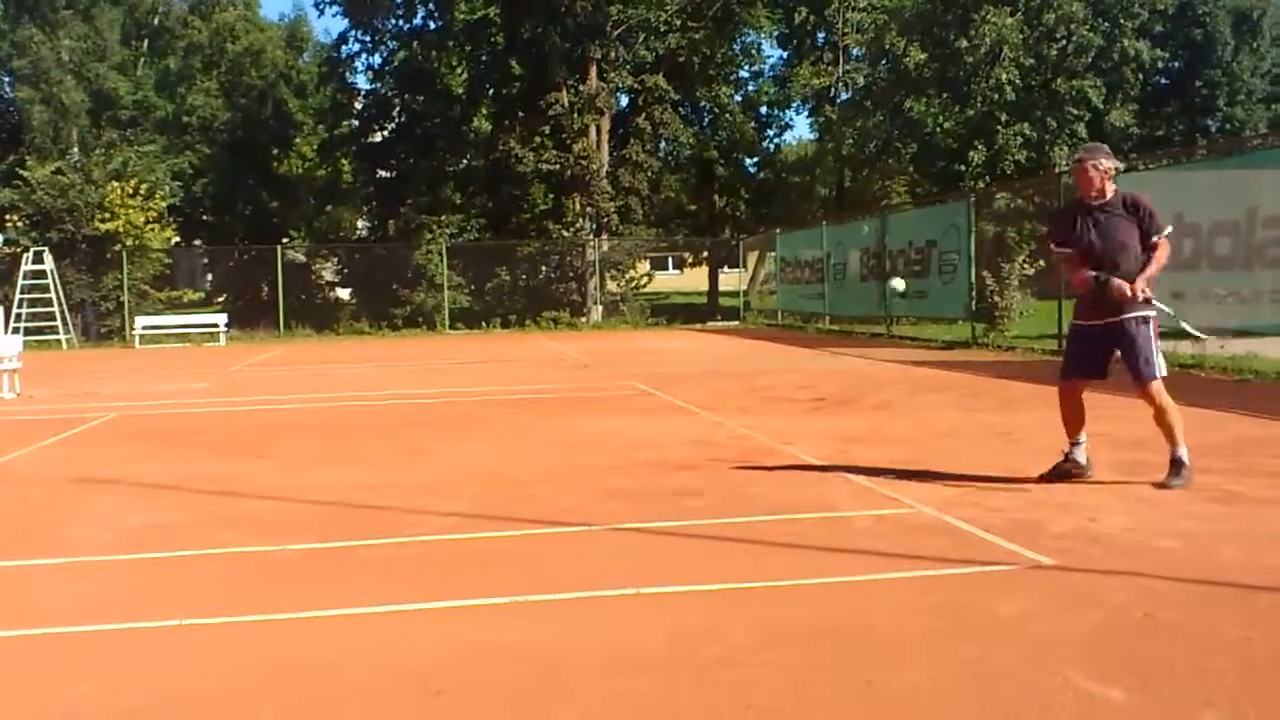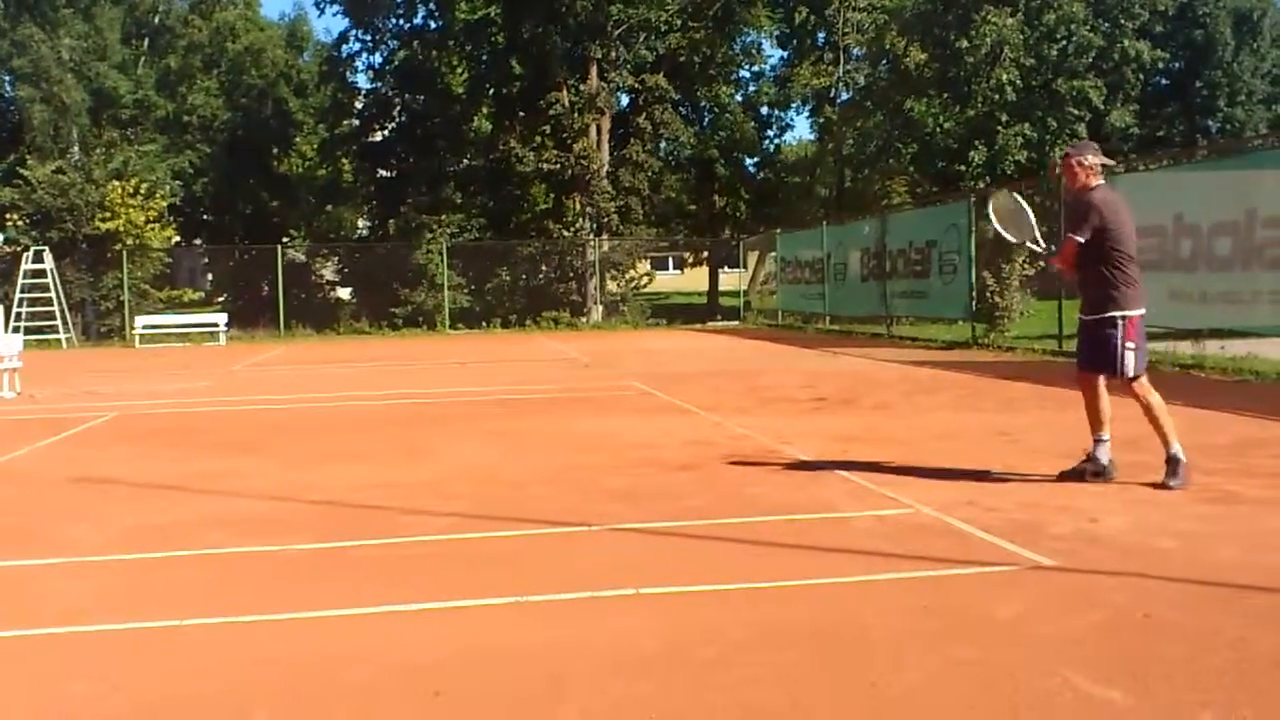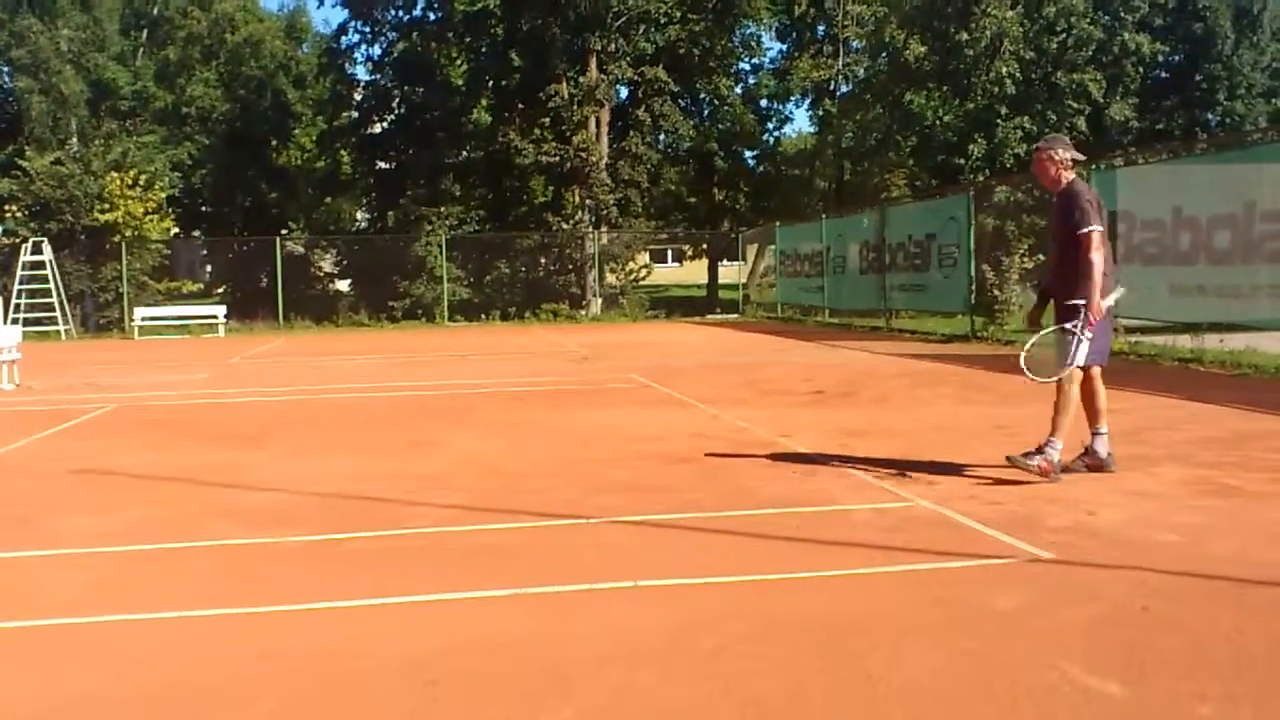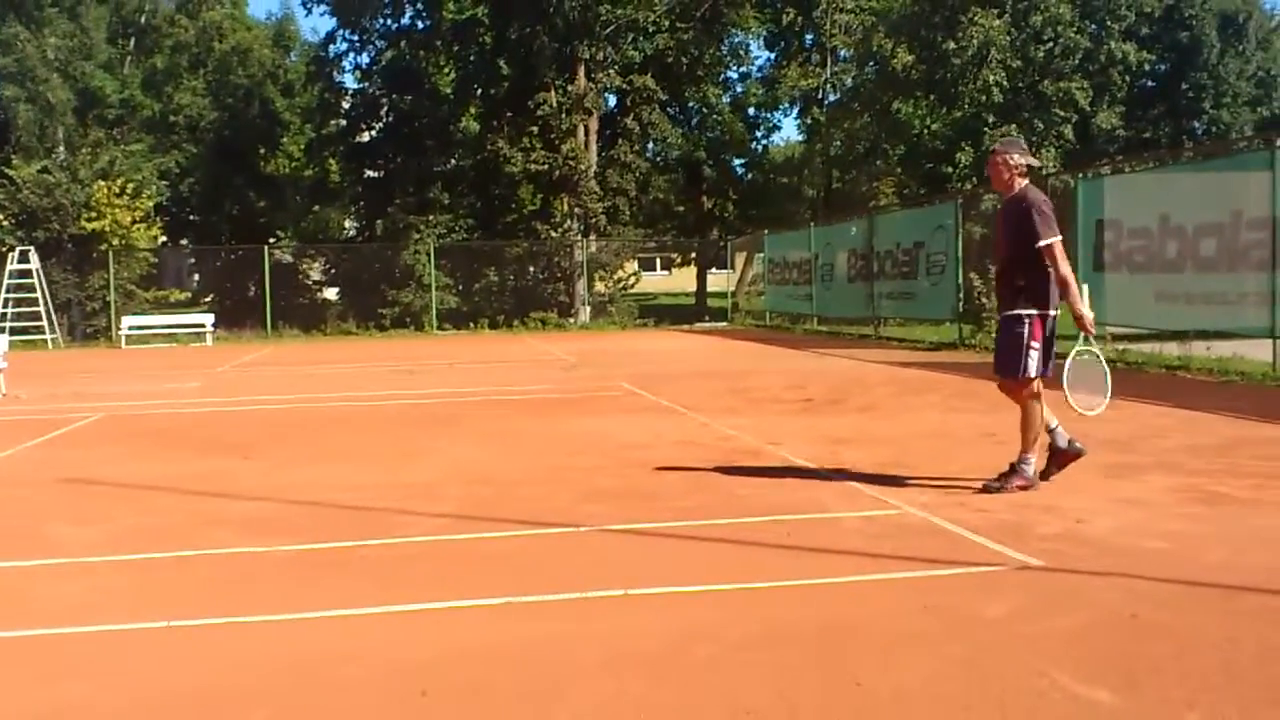
dt=0.5s
person 1, frame 1
left shoulder: (1134, 204)
right shoulder: (1067, 215)
left elbow: (1163, 247)
right elbow: (1069, 268)
left wrist: (1142, 279)
right wrist: (1107, 284)
left hip: (1134, 313)
right hip: (1089, 316)
left knee: (1152, 390)
right knee: (1069, 389)
left ankle: (1181, 460)
right ankle: (1076, 458)
person 1, frame 2
left shoulder: (1089, 202)
right shoulder: (1106, 199)
left elbow: (1065, 258)
left wrist: (1056, 262)
right wrist: (1078, 268)
left hip: (1119, 308)
right hip: (1097, 308)
left knee: (1136, 385)
right knee: (1089, 381)
left ankle: (1176, 458)
right ankle: (1100, 459)
person 1, frame 3
left shoulder: (1078, 195)
right shoulder: (1061, 198)
left elbow: (1093, 246)
left wrist: (1095, 295)
right wrist: (1040, 302)
left hip: (1083, 298)
right hip: (1072, 297)
left knee: (1069, 372)
right knee: (1088, 372)
left ankle: (1051, 455)
right ankle: (1099, 451)
person 1, frame 4
left shoulder: (1032, 203)
right shoulder: (1010, 204)
left elbow: (1057, 257)
left wrist: (1076, 303)
left hip: (1031, 307)
right hip: (1015, 307)
left knee: (1027, 384)
right knee: (1009, 383)
left ankle: (1025, 469)
right ankle: (1061, 442)
